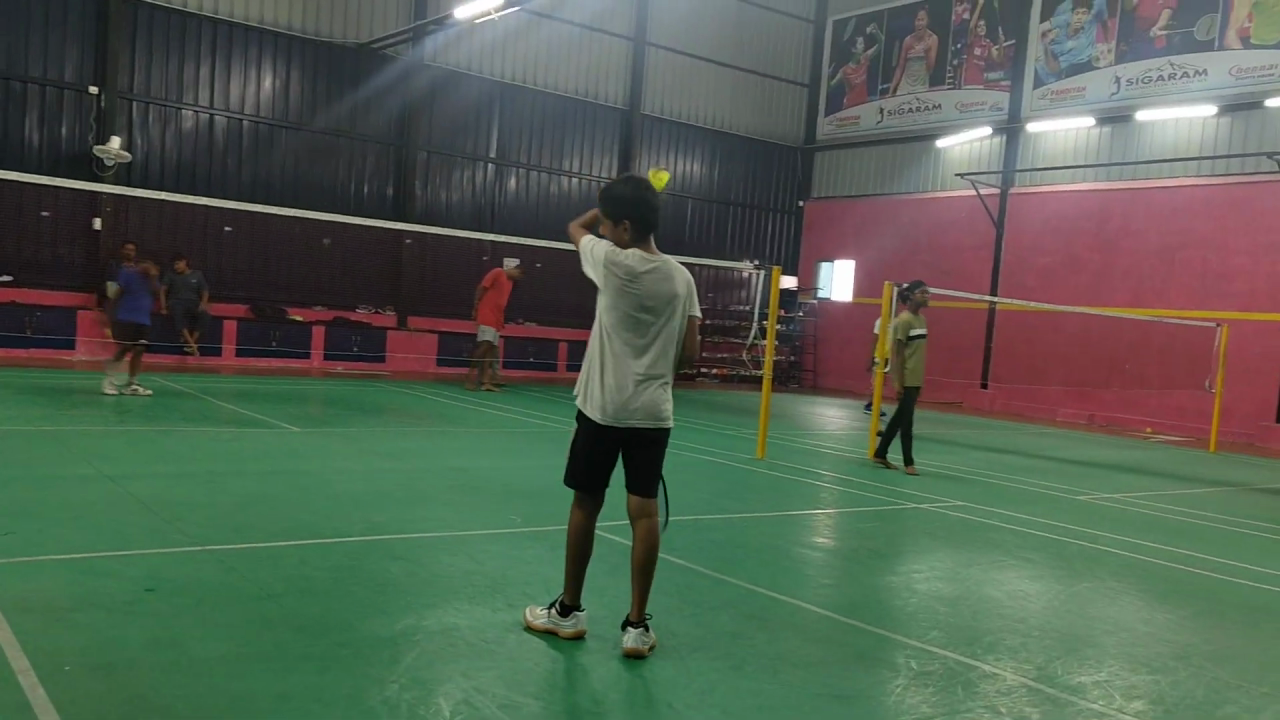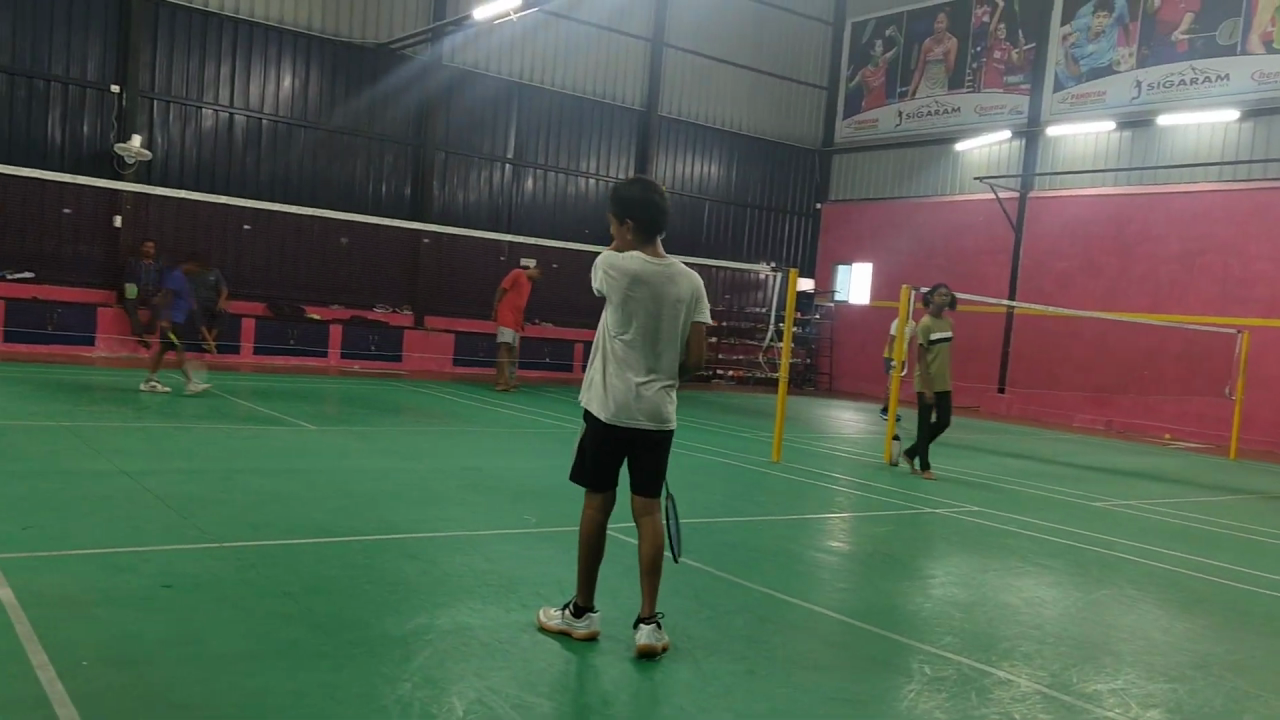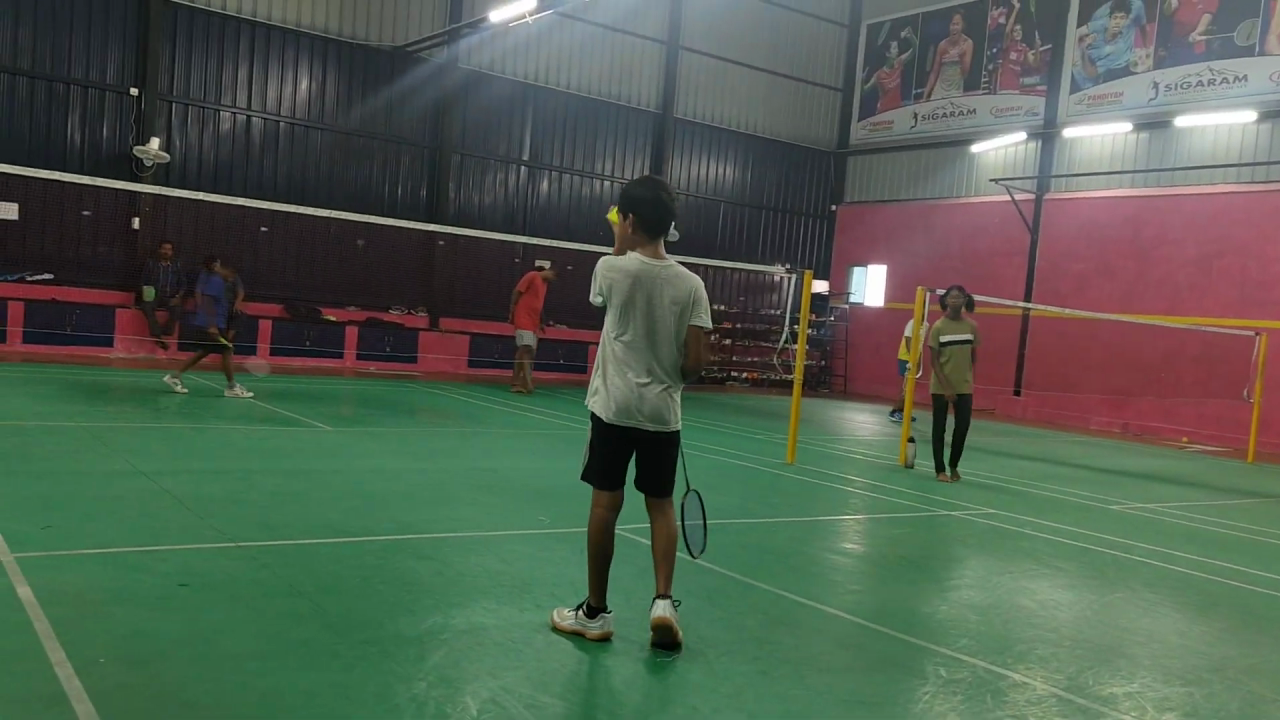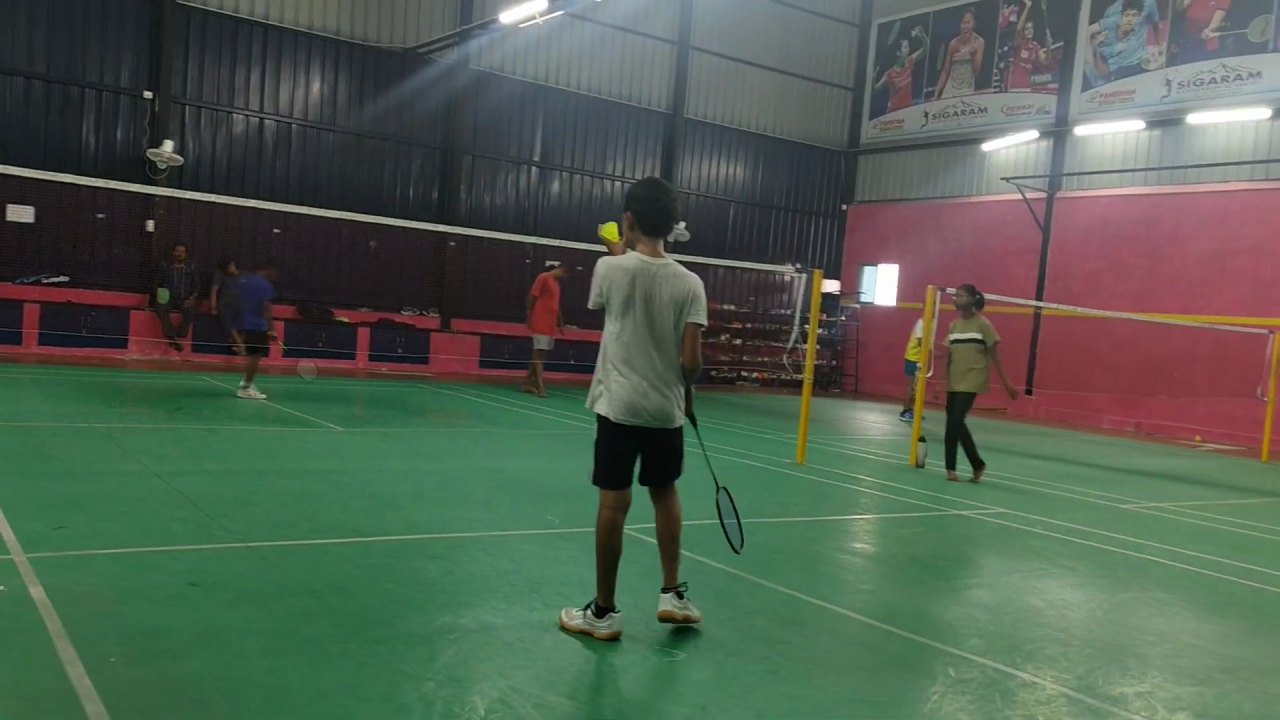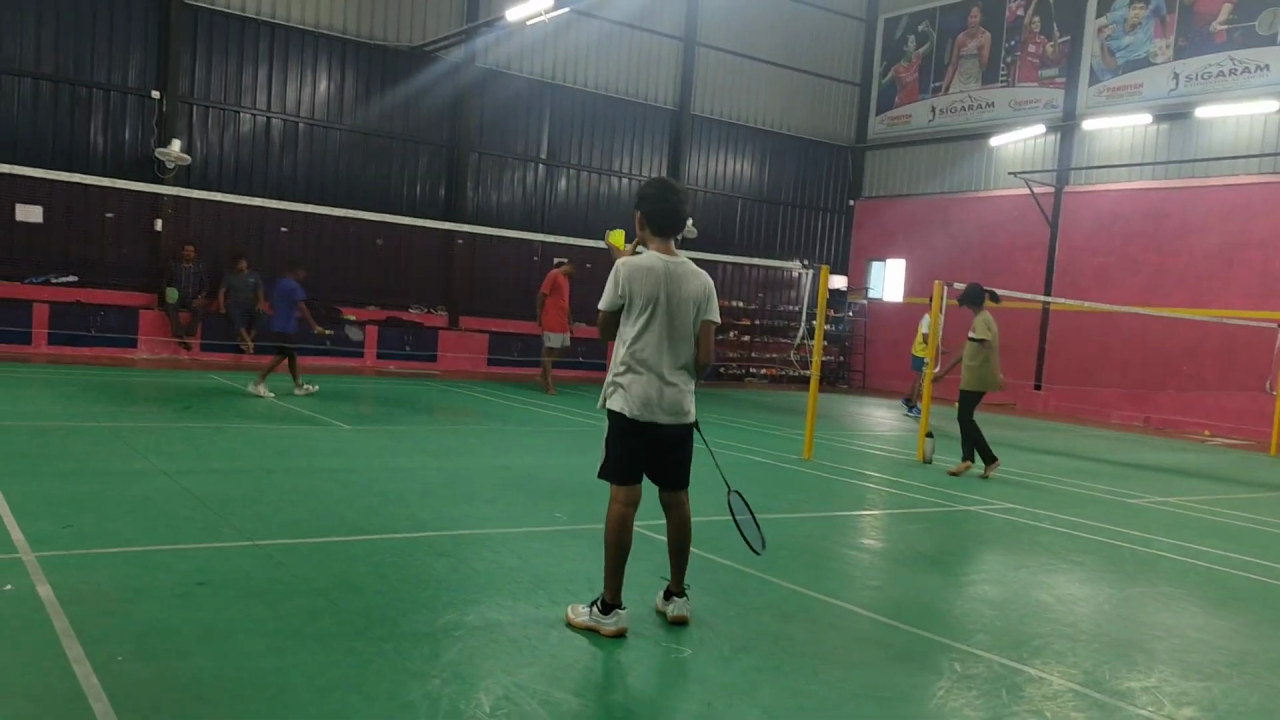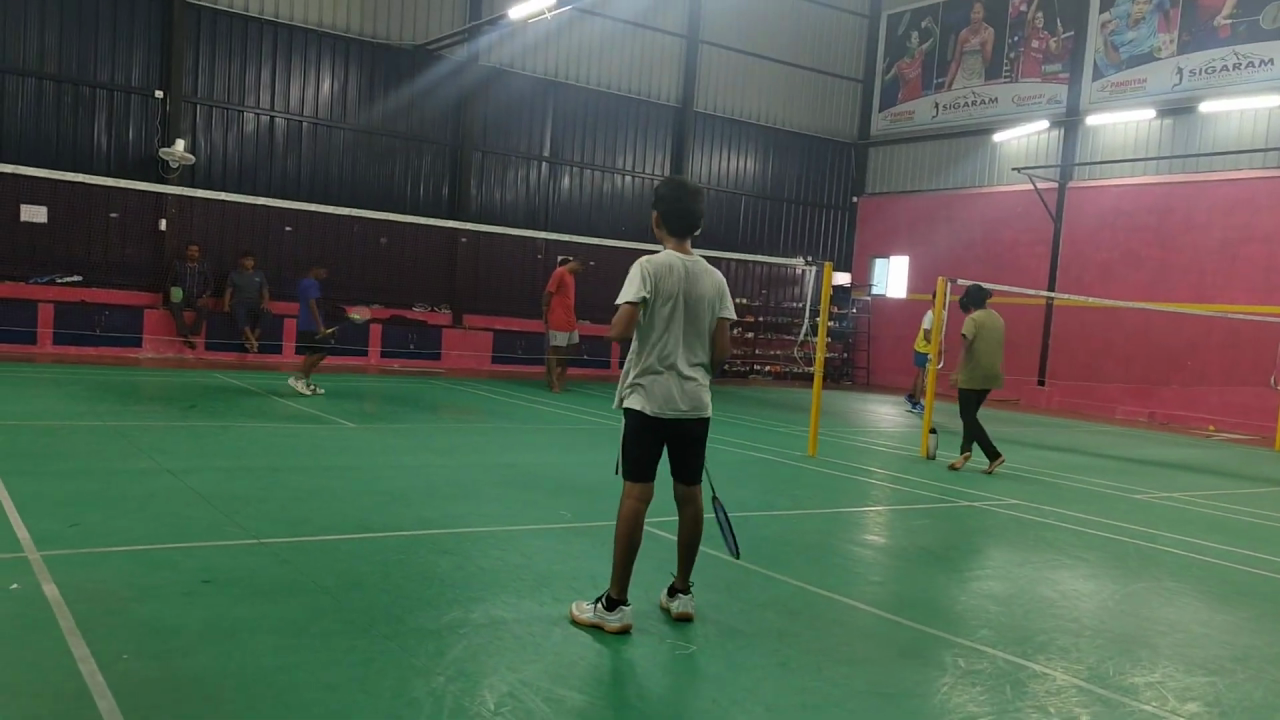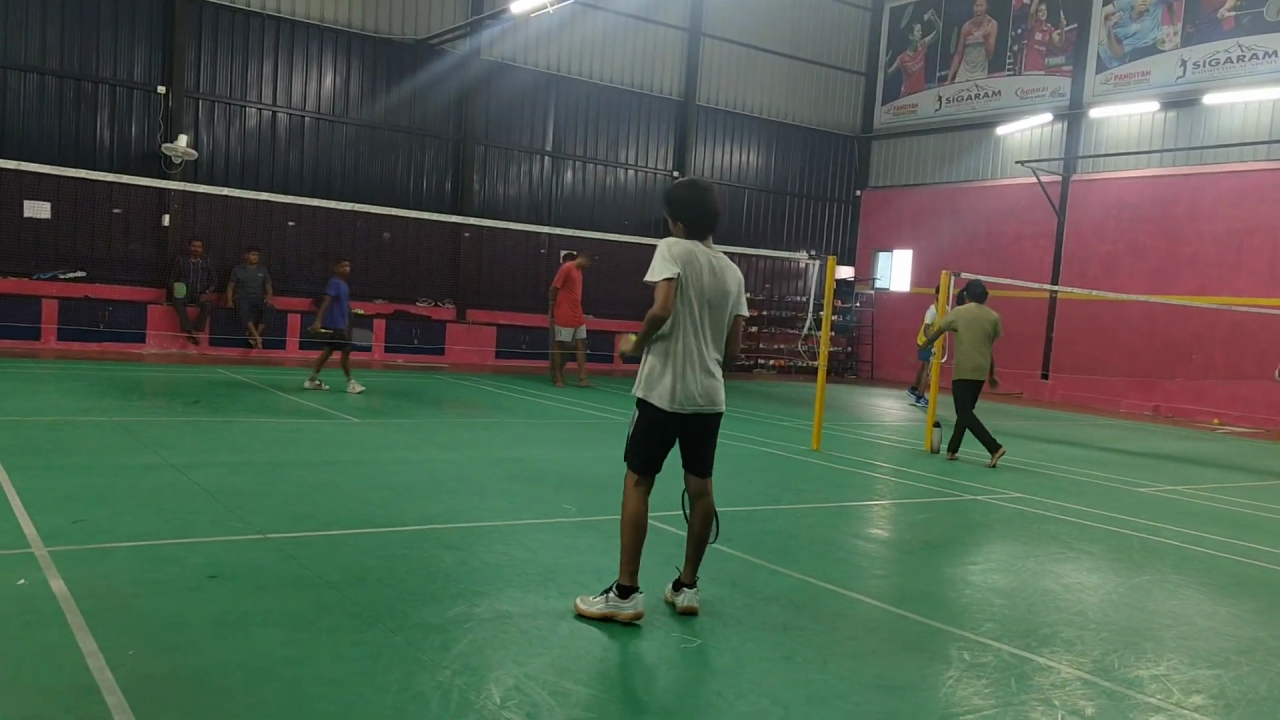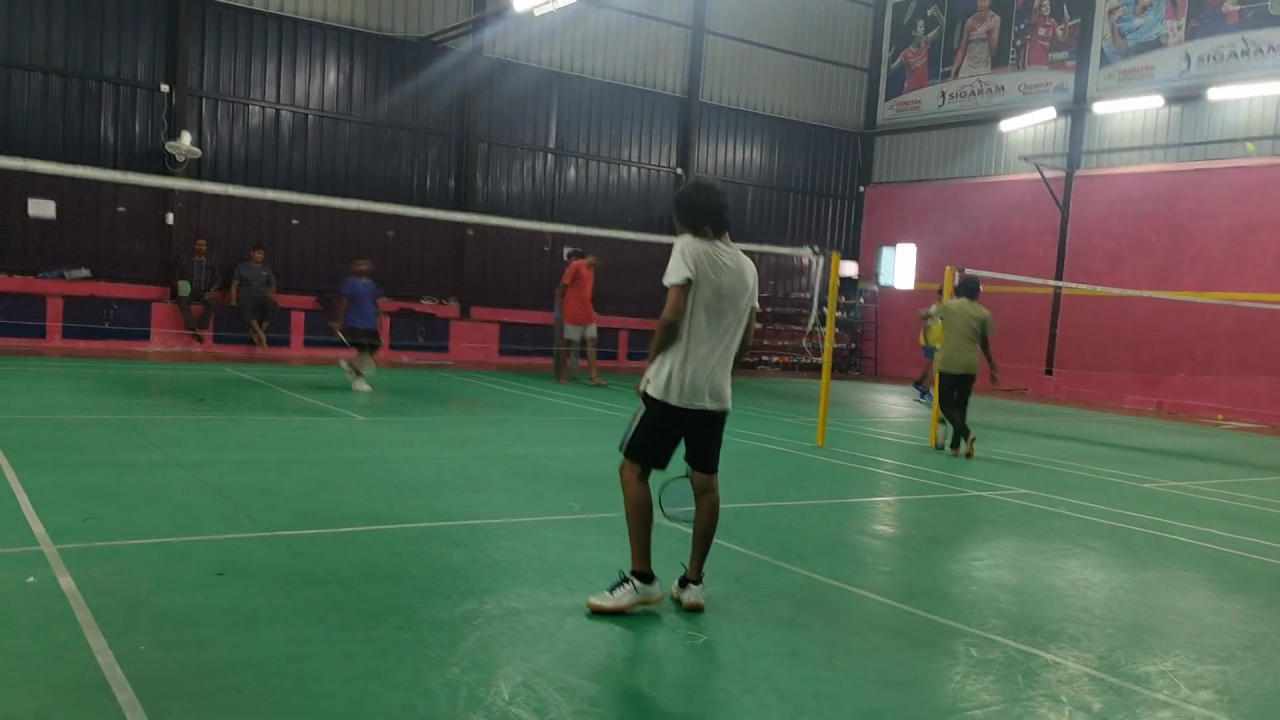
dt=0.2s
person 1, frame 1
left shoulder: (611, 261)
right shoulder: (682, 278)
left elbow: (575, 227)
right elbow: (690, 353)
left wrist: (608, 208)
left hip: (602, 407)
right hip: (654, 412)
left knee: (586, 505)
right knee: (645, 513)
left ankle: (569, 610)
right ankle: (637, 625)
person 1, frame 2
left shoulder: (614, 267)
right shoulder: (691, 282)
right elbow: (696, 359)
left wrist: (623, 239)
left hip: (608, 407)
right hip: (657, 413)
left knee: (597, 506)
right knee: (649, 513)
left ankle: (582, 612)
right ankle: (648, 622)
person 1, frame 3
left shoulder: (611, 269)
right shoulder: (691, 284)
right elbow: (695, 362)
left wrist: (621, 246)
left hip: (613, 407)
right hip: (663, 413)
left knee: (605, 504)
right knee: (662, 507)
left ankle: (595, 612)
right ankle: (663, 601)
person 1, frame 4
left shoulder: (609, 269)
right shoulder: (689, 283)
right elbow: (691, 362)
left hip: (617, 406)
right hip: (666, 409)
left knee: (613, 504)
right knee: (665, 494)
left ankle: (604, 611)
right ankle: (672, 592)
person 1, frame 5
left shoulder: (628, 269)
right shoulder: (701, 280)
left elbow: (604, 329)
right elbow: (706, 357)
left hip: (631, 402)
right hip: (679, 408)
left knee: (623, 500)
right knee: (676, 501)
left ankle: (610, 608)
right ankle: (677, 596)
person 1, frame 6
left shoulder: (650, 266)
right shoulder: (715, 279)
left elbow: (620, 331)
right elbow: (722, 353)
left wrist: (626, 305)
left hip: (648, 399)
right hip: (695, 405)
left knee: (635, 497)
right knee: (690, 497)
left ankle: (615, 604)
right ankle: (681, 593)
person 1, frame 7
left shoulder: (673, 250)
right shoulder: (734, 272)
left elbow: (661, 309)
right elbow: (733, 348)
left wrist: (637, 341)
left hip: (663, 392)
right hip: (710, 398)
left knee: (637, 484)
right knee: (700, 490)
left ankle: (626, 592)
right ankle: (687, 587)
person 1, frame 8
left shoulder: (689, 249)
right shoulder: (748, 268)
left elbow: (671, 317)
left wrist: (651, 365)
left hip: (671, 387)
right hip: (716, 394)
left knee: (633, 471)
right knee: (706, 486)
left ankle: (643, 579)
right ankle: (693, 583)
person 2, frame 1
left shoulder: (922, 319)
right shoulder: (904, 320)
right elbow: (897, 353)
right wrist: (898, 383)
left hip: (916, 379)
right hip: (906, 379)
left knee: (900, 417)
right knee: (906, 419)
left ankle: (880, 454)
right ankle: (908, 462)
person 2, frame 2
left shoulder: (948, 322)
right shoulder: (925, 324)
right elbow: (920, 358)
right wrist: (927, 387)
left hip: (944, 383)
right hip: (927, 383)
left knee: (944, 422)
right knee: (925, 423)
left ankle: (912, 453)
right ankle: (924, 467)
person 2, frame 3
left shoulder: (972, 326)
right shoulder: (938, 327)
left elbow: (973, 357)
right elbow: (933, 360)
left wrist: (969, 379)
right wrist: (946, 388)
left hip: (964, 386)
right hip: (941, 386)
left knee: (963, 424)
right knee: (939, 427)
left ankle: (953, 465)
right ankle: (940, 470)
person 2, frame 4
left shoulder: (983, 324)
right shoulder: (954, 325)
left elbow: (994, 355)
right elbow: (949, 358)
left wrist: (1006, 383)
left hip: (973, 382)
right hip: (954, 383)
left knee: (956, 422)
right knee: (951, 424)
left ankle: (977, 464)
right ankle: (951, 467)
person 2, frame 5
left shoulder: (980, 320)
right shoulder: (983, 318)
left elbow: (990, 348)
right elbow: (969, 351)
left wrist: (997, 374)
right wrist: (945, 371)
left hip: (976, 378)
right hip: (976, 378)
left knee: (965, 418)
right knee: (965, 418)
left ankle: (989, 459)
right ankle: (968, 460)
person 2, frame 6
left shoulder: (972, 319)
right shoulder: (998, 319)
left elbow: (966, 348)
left wrist: (958, 373)
left hip: (972, 376)
right hip: (991, 376)
left knee: (968, 417)
right knee: (970, 416)
left ankle: (994, 455)
right ankle: (966, 452)
person 2, frame 7
left shoulder: (959, 312)
right shoulder: (994, 317)
left elbow: (936, 333)
right elbow: (990, 347)
left wrist: (920, 349)
right wrist: (992, 374)
left hip: (963, 369)
right hip: (982, 370)
left knee: (964, 412)
right knee: (966, 410)
left ankle: (994, 447)
right ankle: (952, 448)
person 2, frame 8
left shoulder: (948, 306)
right shoulder: (984, 314)
right elbow: (985, 345)
right wrist: (993, 369)
left hip: (949, 363)
right hip: (971, 365)
left knee: (945, 404)
right knee: (961, 406)
left ankle: (965, 434)
right ankle: (956, 444)
